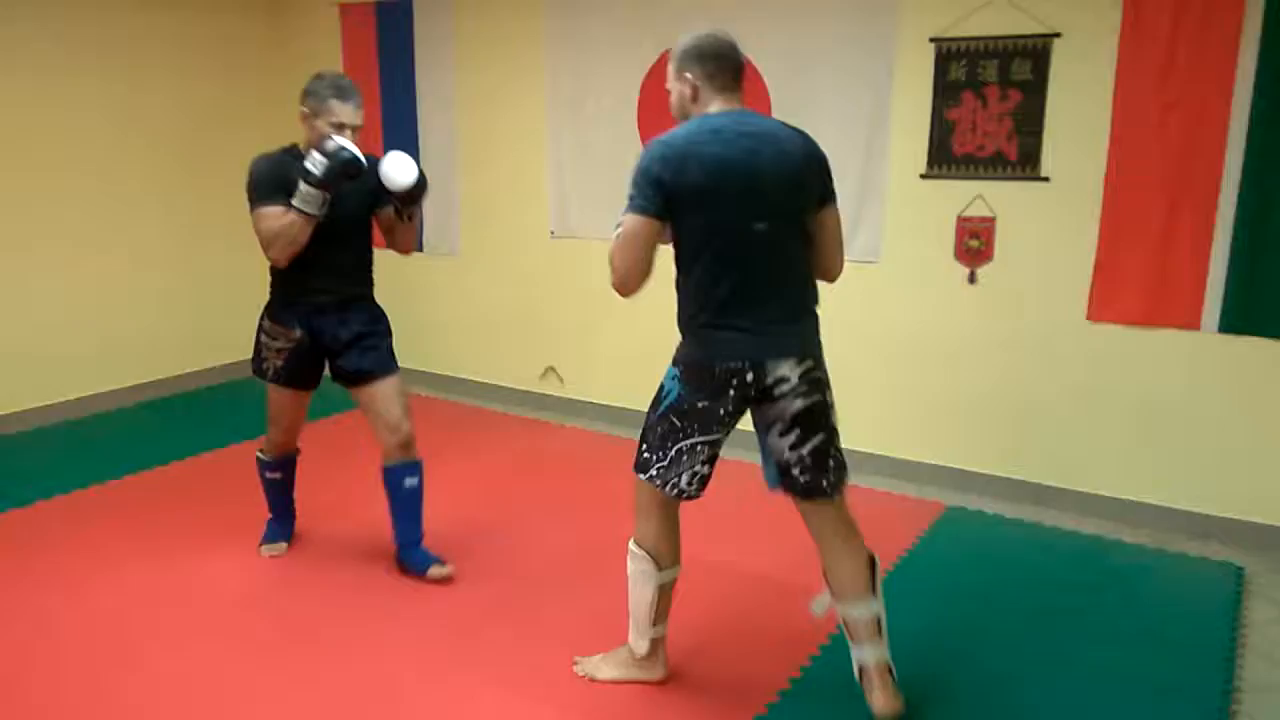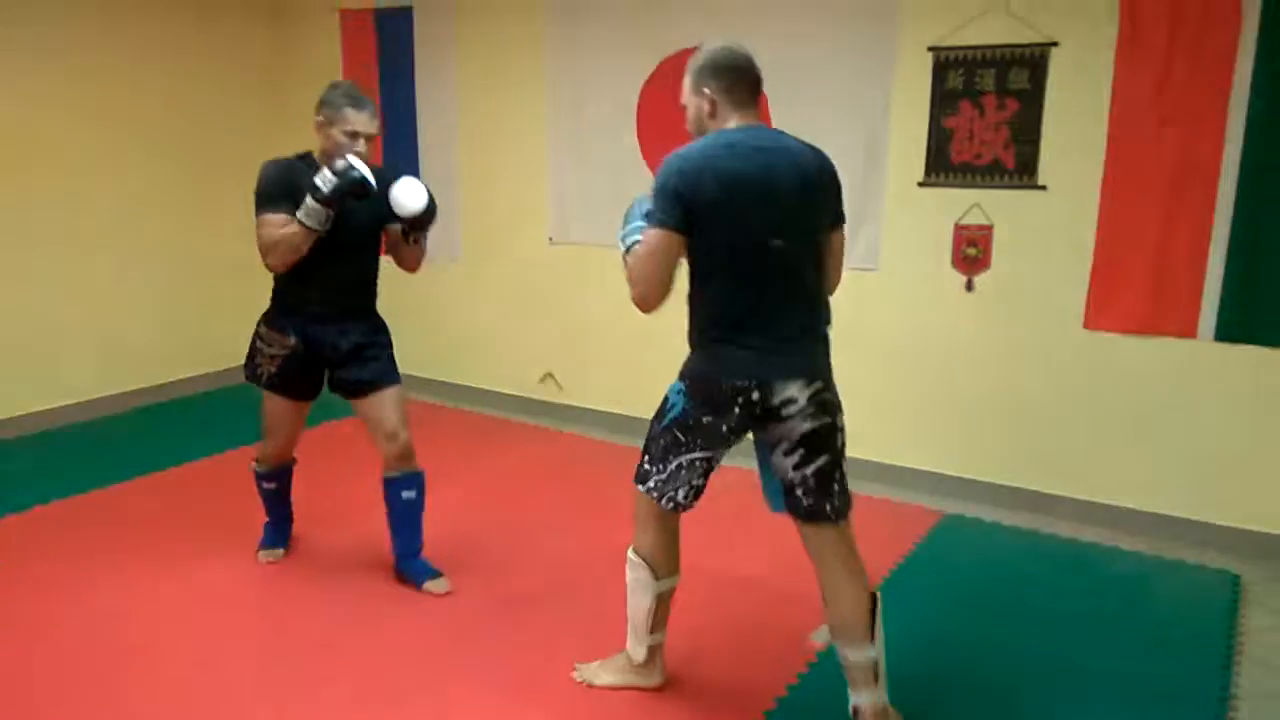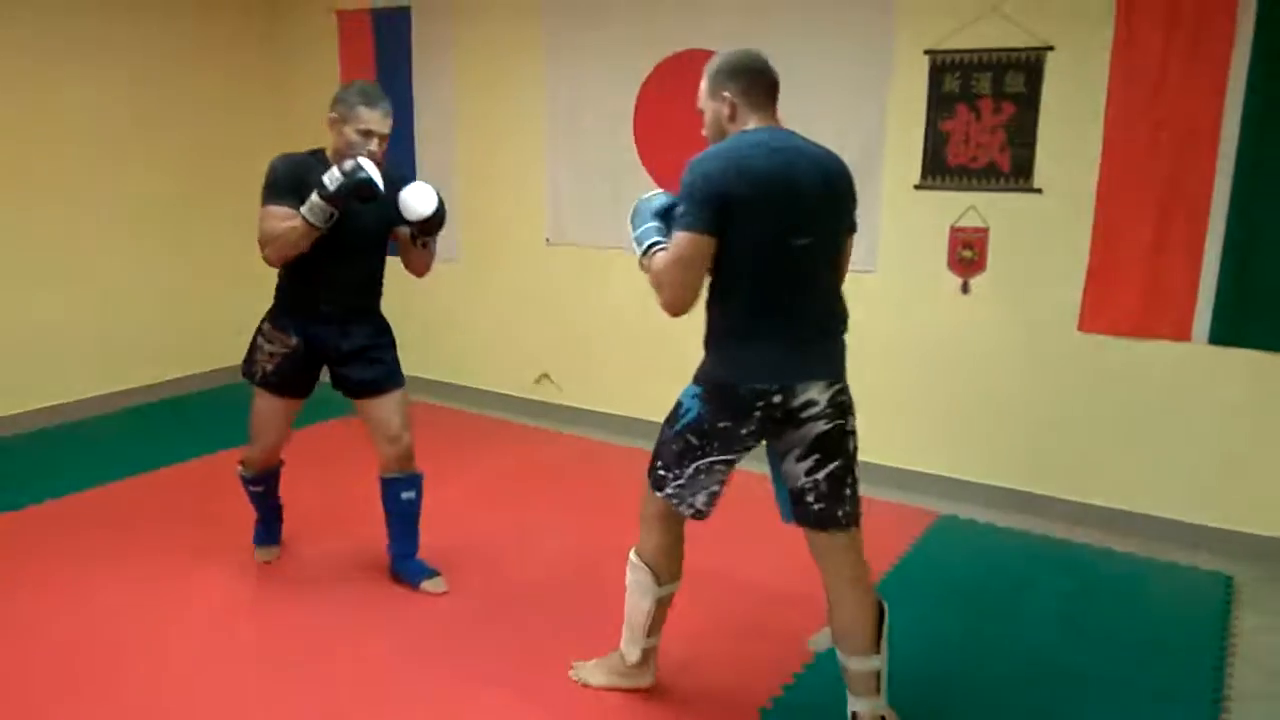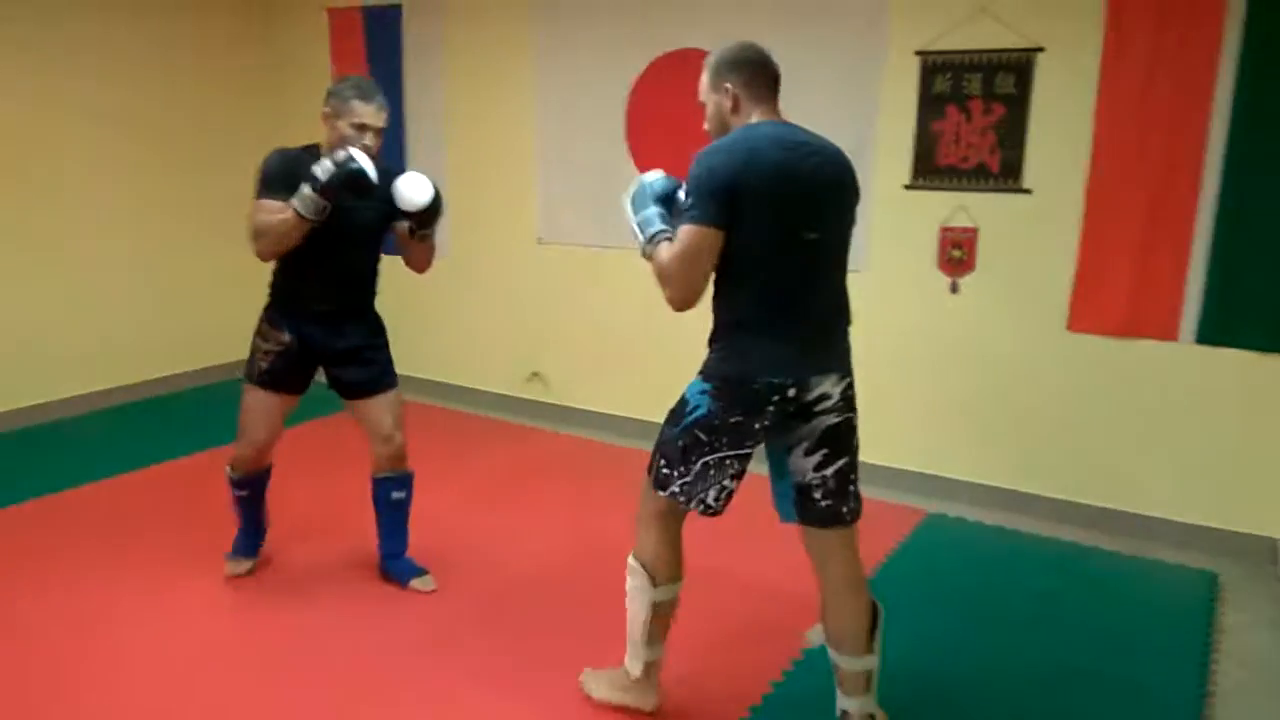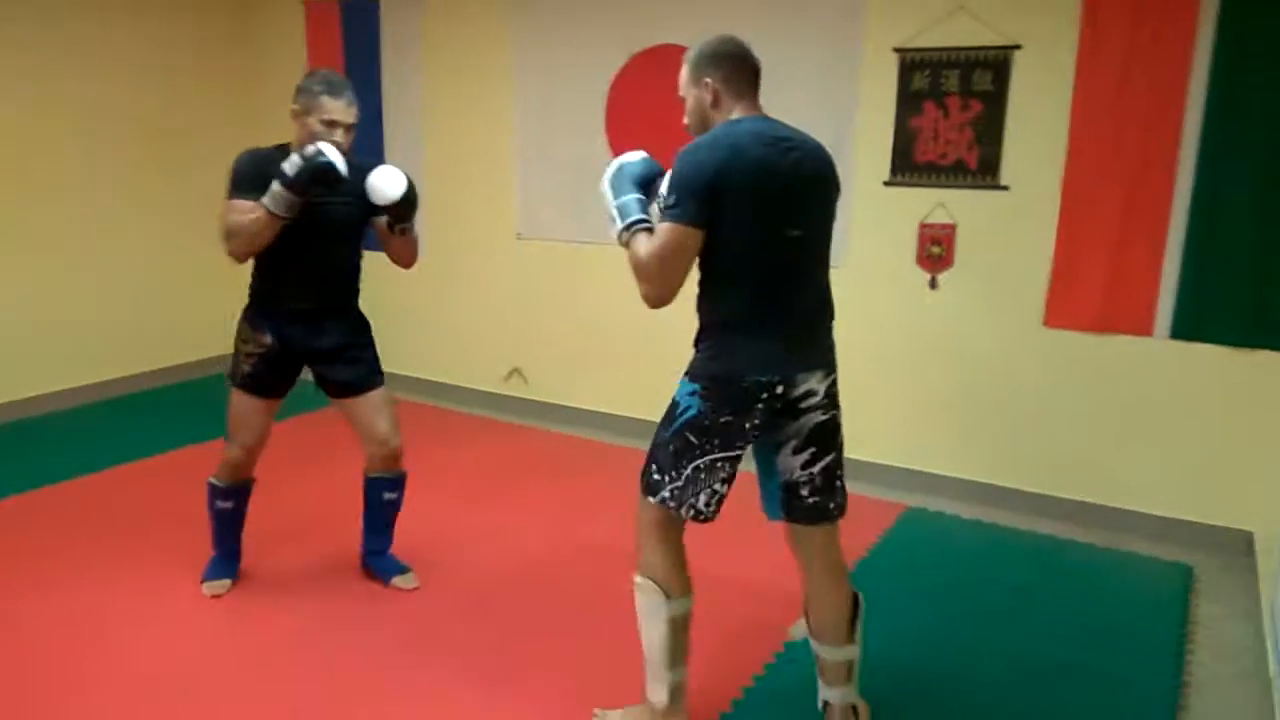
dt=0.1s
person 1, frame 1
left shoulder: (668, 153)
right shoulder: (801, 148)
left elbow: (625, 277)
right elbow: (829, 265)
left wrist: (635, 219)
left hip: (712, 359)
right hip: (794, 355)
left knee: (653, 494)
right knee: (827, 512)
left ankle: (645, 651)
person 1, frame 2
left shoulder: (687, 168)
right shoulder: (815, 165)
left elbow: (646, 292)
left wrist: (636, 233)
left hip: (718, 376)
right hip: (802, 374)
left knee: (653, 505)
right knee: (828, 534)
left ankle: (642, 658)
person 1, frame 3
left shoulder: (714, 168)
right shoulder: (833, 170)
left elbow: (676, 297)
left wrist: (651, 233)
left hip: (735, 380)
right hip: (819, 380)
left knee: (661, 510)
right knee: (838, 545)
left ankle: (635, 662)
person 1, frame 4
left shoulder: (721, 161)
right shoulder: (836, 164)
left elbow: (681, 290)
left wrist: (652, 218)
left hip: (742, 375)
right hip: (825, 375)
left knee: (660, 509)
right knee: (835, 542)
person 1, frame 5
left shoulder: (703, 158)
right shoulder: (816, 159)
left elbow: (658, 288)
left wrist: (628, 208)
left hip: (728, 374)
right hip: (809, 371)
left knee: (659, 523)
right knee: (816, 537)
person 2, frame 1
left shoulder: (367, 170)
right shoulder: (271, 169)
left elbow: (403, 244)
right elbow: (277, 249)
left wrist: (409, 204)
right wrist: (316, 186)
left hip: (358, 317)
right hip: (293, 319)
left knee: (398, 432)
right knee: (280, 436)
left ankle: (411, 548)
right ankle: (281, 520)
person 2, frame 2
left shoulder: (377, 184)
right shoulder: (280, 175)
left elbow: (409, 263)
right elbow: (275, 257)
left wrist: (417, 227)
right wrist: (322, 202)
left hip: (359, 328)
right hip: (292, 328)
left knee: (397, 443)
right knee: (277, 447)
left ankle: (409, 559)
right ankle: (278, 526)
person 2, frame 3
left shoulder: (389, 185)
right shoulder: (291, 171)
left elbow: (418, 266)
right elbow: (273, 251)
left wrist: (427, 231)
right wrist: (327, 200)
left hip: (363, 329)
right hip: (294, 326)
left knee: (399, 446)
right knee: (263, 450)
left ankle: (405, 558)
right ankle: (268, 524)
person 2, frame 4
left shoulder: (384, 181)
right shoulder: (285, 166)
left elbow: (419, 263)
right elbow: (265, 245)
left wrist: (424, 225)
right wrist: (318, 192)
left hip: (357, 328)
right hip: (290, 324)
left knee: (391, 446)
right knee: (252, 450)
left ankle: (394, 557)
right ankle: (248, 538)
person 2, frame 5
left shoulder: (362, 176)
right shoulder: (257, 165)
left elbow: (405, 258)
right elbow: (237, 246)
left wrist: (401, 216)
right wrist: (288, 188)
left hip: (341, 327)
right hip: (272, 325)
left knee: (385, 445)
right knee: (239, 457)
left ankle: (377, 553)
right ankle: (225, 556)
